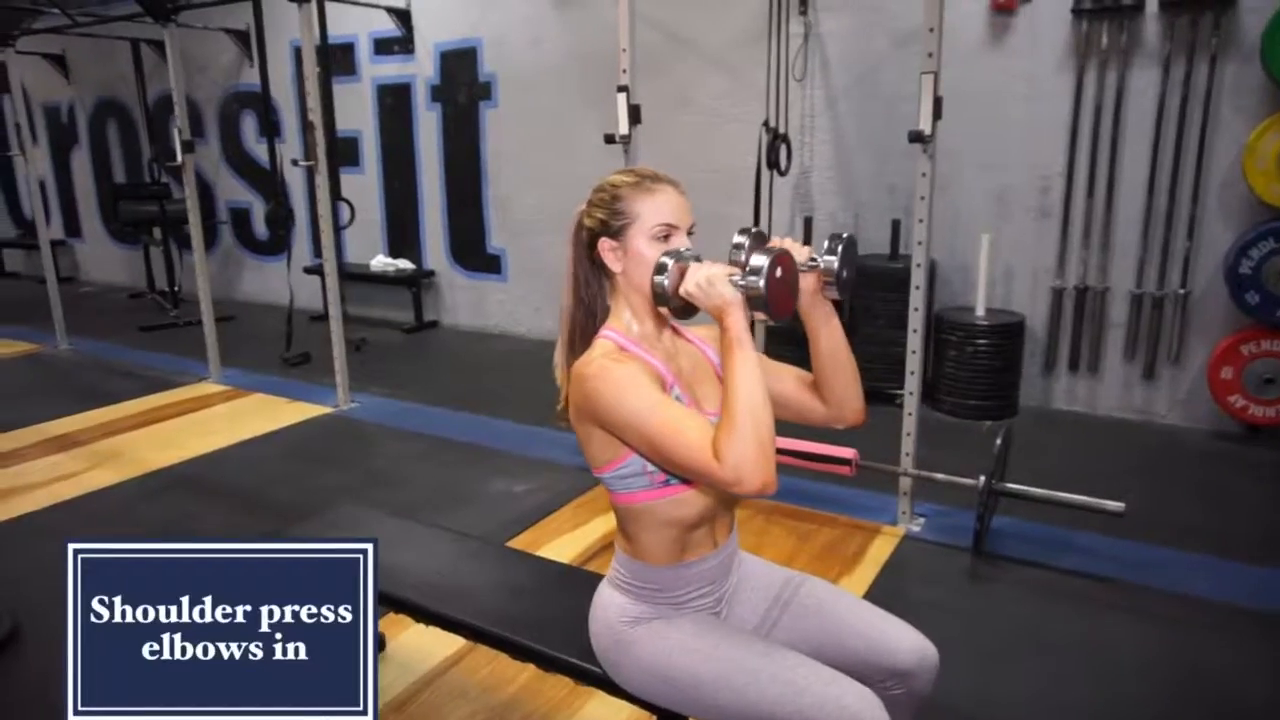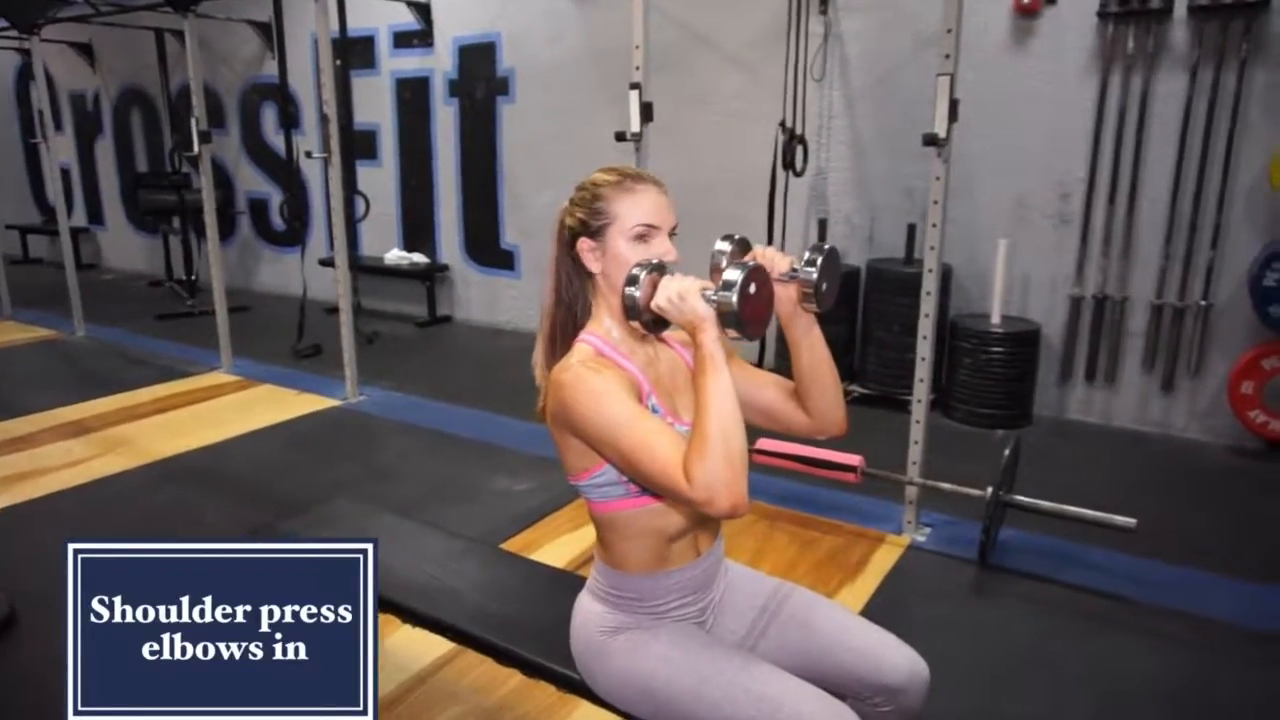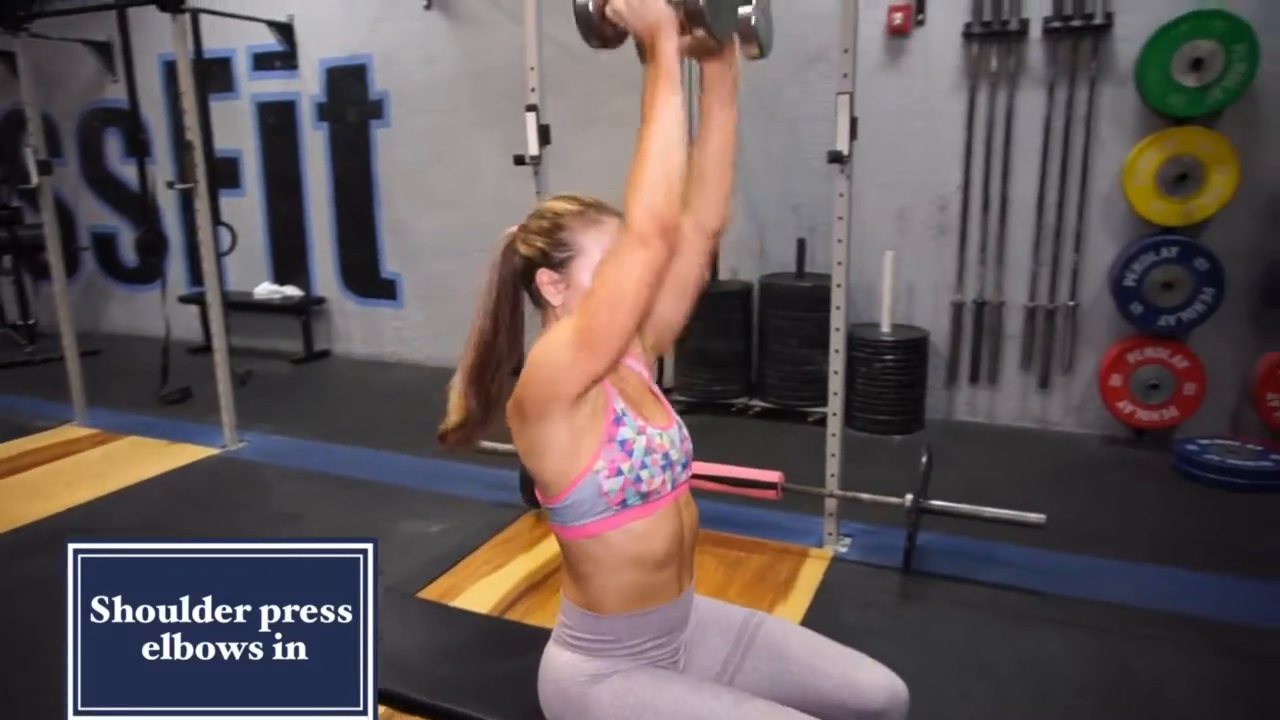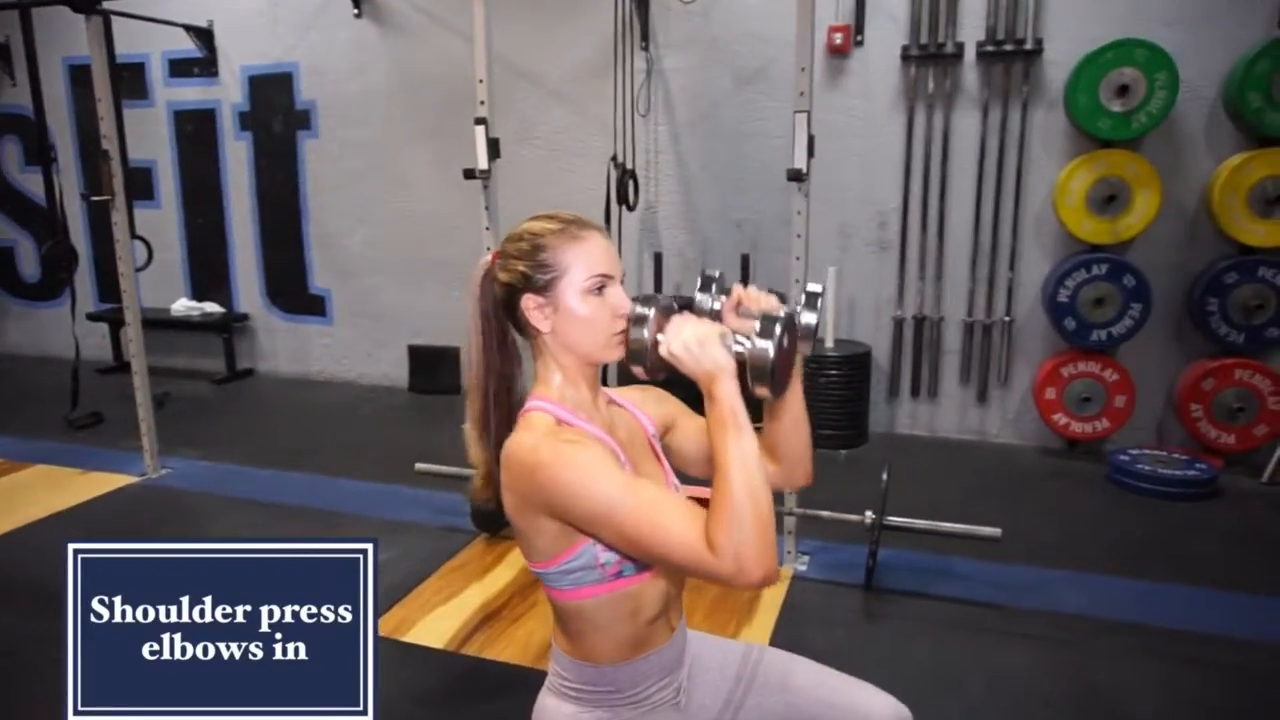
dt=1s
person 1, frame 1
left shoulder: (702, 344)
right shoulder: (603, 372)
left elbow: (843, 409)
right elbow: (750, 474)
left wrist: (812, 302)
right wrist: (734, 321)
left hip: (731, 581)
right hip: (654, 618)
left knee: (912, 663)
person 1, frame 2
left shoulder: (681, 349)
right shoulder: (581, 378)
left elbow: (824, 419)
right elbow: (721, 493)
left wrist: (792, 313)
right wrist: (707, 335)
left hip: (718, 590)
right hip: (636, 627)
person 1, frame 3
left shoulder: (627, 359)
right shoulder: (549, 387)
left elbow: (703, 220)
right elbow: (650, 229)
left wrist: (720, 70)
left hip: (688, 629)
person 1, frame 4
left shoulder: (638, 408)
right shoulder: (545, 453)
left elbow: (789, 471)
right elbow: (747, 562)
right wrist: (718, 380)
left hip: (682, 661)
